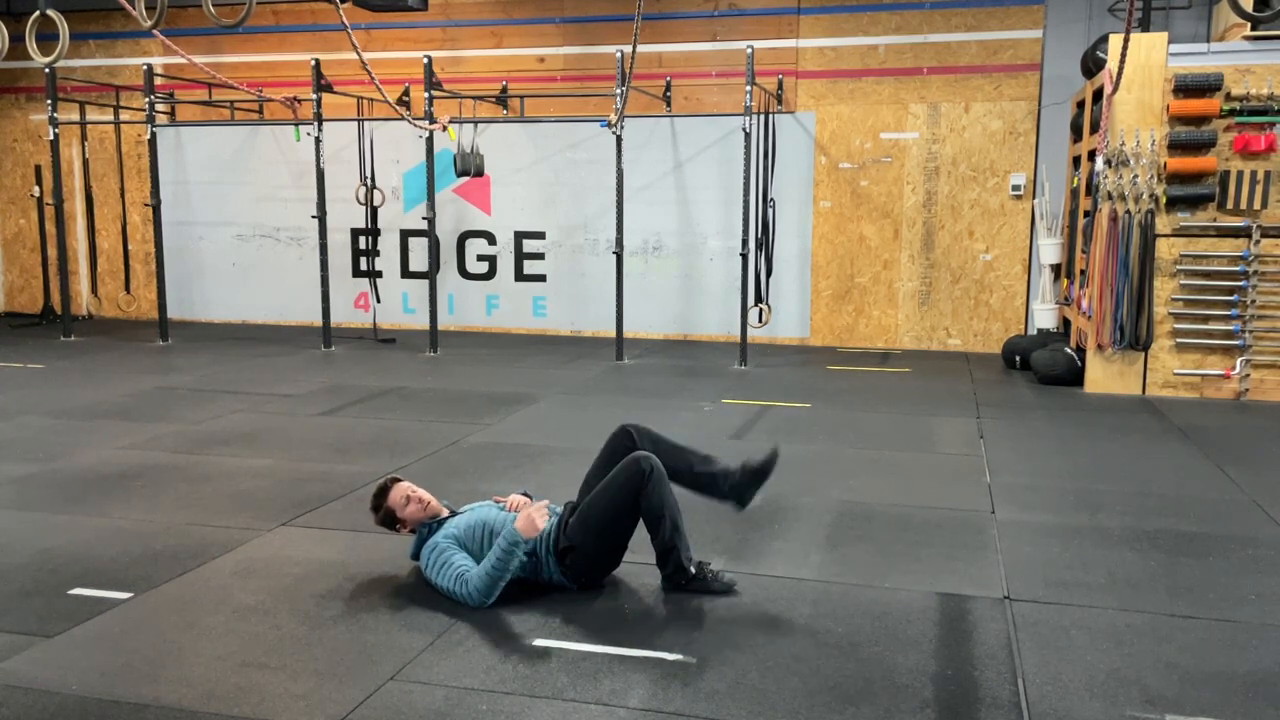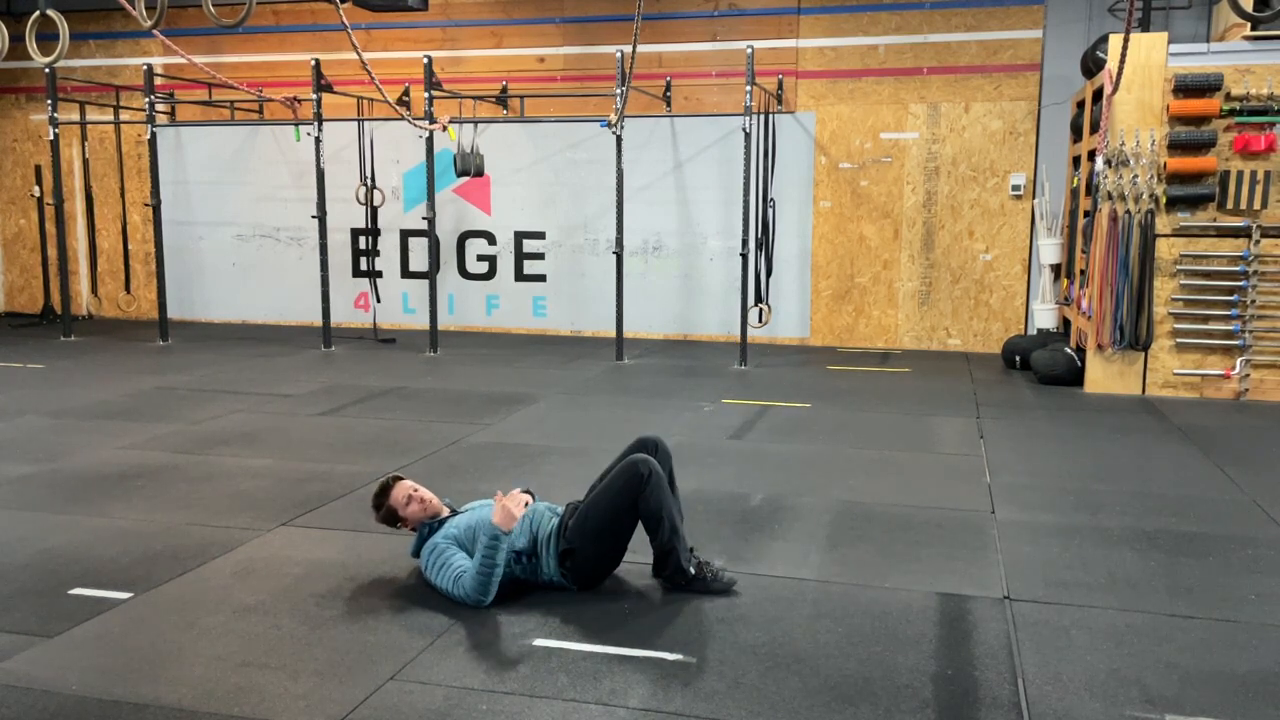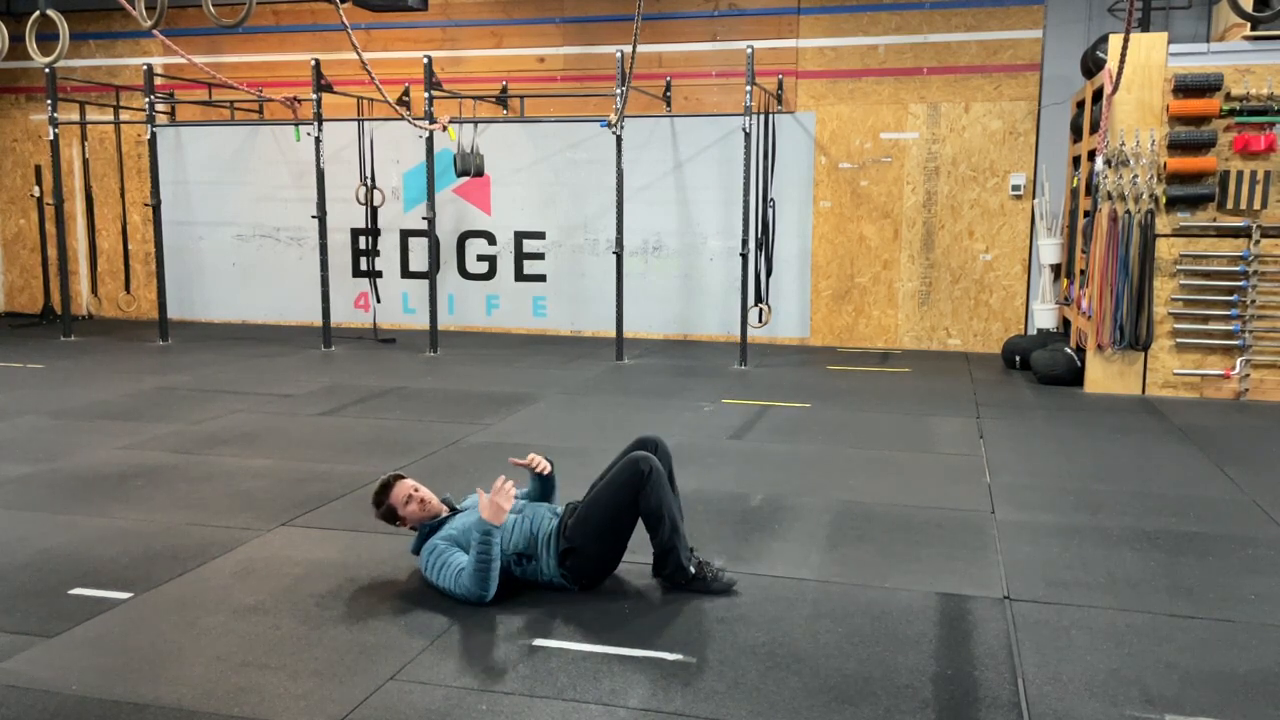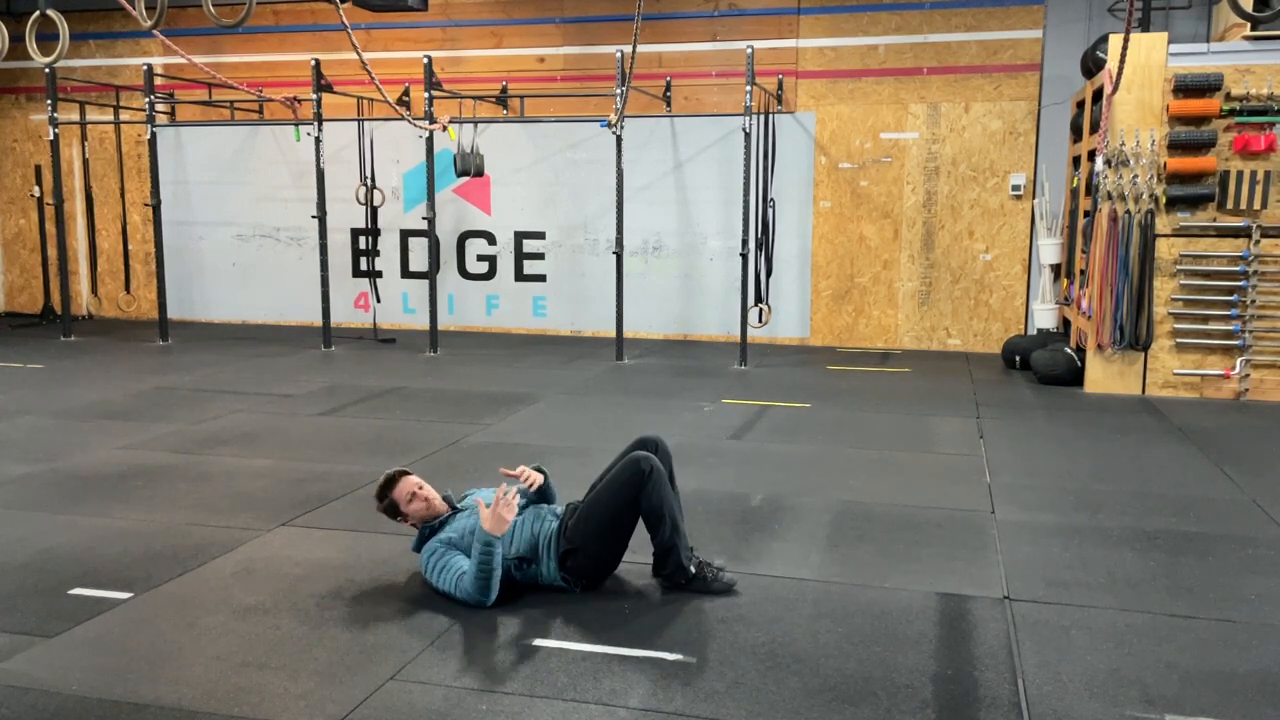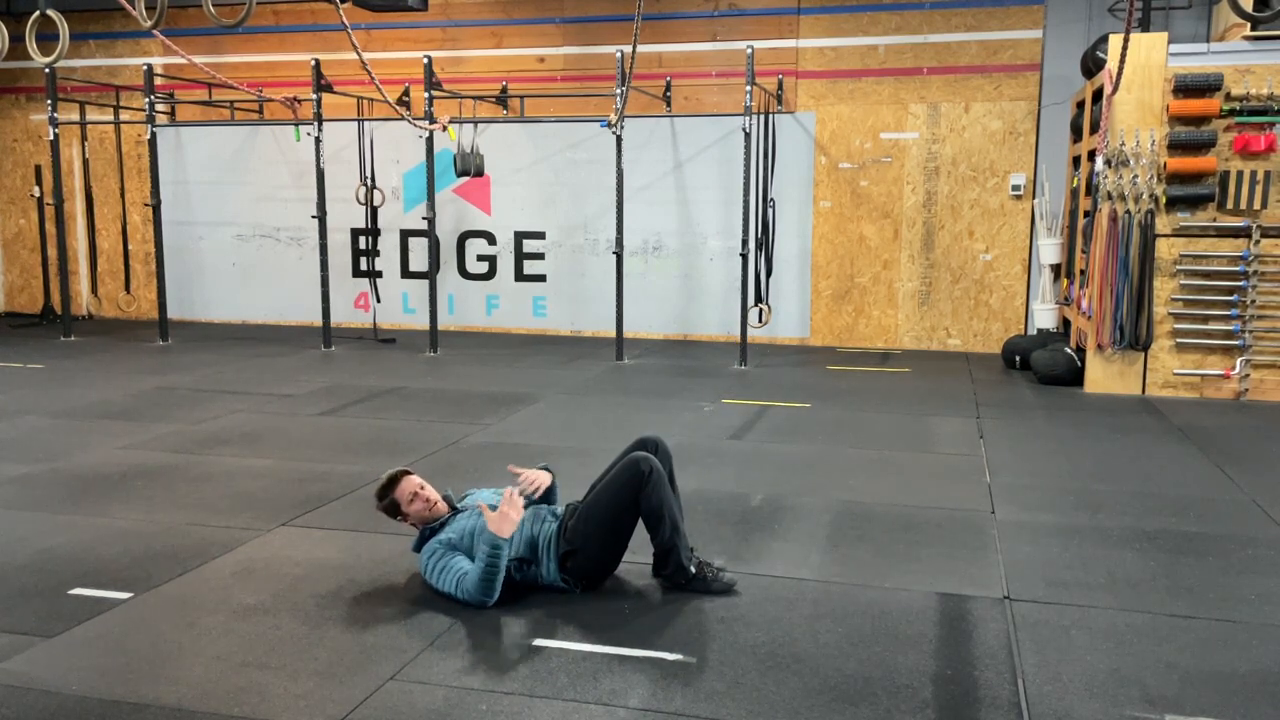
dt=0.3s
person 1, frame 1
left shoulder: (464, 512)
right shoulder: (435, 551)
right elbow: (479, 591)
left wrist: (521, 498)
right wrist: (517, 534)
left hip: (567, 522)
right hip: (571, 558)
left knee: (629, 437)
right knee: (642, 467)
left ankle: (734, 483)
right ankle: (682, 574)
person 1, frame 2
left shoulder: (467, 511)
right shoulder: (436, 550)
right elbow: (478, 593)
left wrist: (522, 496)
right wrist: (498, 529)
left hip: (569, 522)
right hip: (573, 557)
left knee: (650, 448)
right knee: (641, 469)
left ankle: (677, 556)
right ankle: (681, 573)
person 1, frame 3
left shoulder: (468, 505)
right shoulder: (435, 550)
left elbow: (543, 500)
right elbow: (480, 590)
left wrist: (542, 472)
right wrist: (489, 525)
left hip: (570, 522)
right hip: (574, 557)
left knee: (650, 448)
right knee: (642, 467)
left ankle: (676, 555)
right ankle: (680, 571)
person 1, frame 4
left shoulder: (472, 497)
right shoulder: (435, 552)
left elbow: (542, 501)
right elbow: (480, 594)
left wrist: (538, 475)
right wrist: (490, 534)
left hip: (569, 523)
right hip: (574, 558)
left knee: (649, 447)
right knee: (643, 466)
left ankle: (678, 555)
right ankle: (681, 572)
person 1, frame 5
left shoulder: (472, 498)
right shoulder: (436, 553)
left elbow: (547, 505)
right elbow: (481, 594)
left wrist: (544, 476)
right wrist: (497, 536)
left hip: (570, 523)
right hip: (575, 560)
left knee: (650, 448)
right knee: (642, 467)
left ankle: (677, 555)
right ankle: (680, 571)
